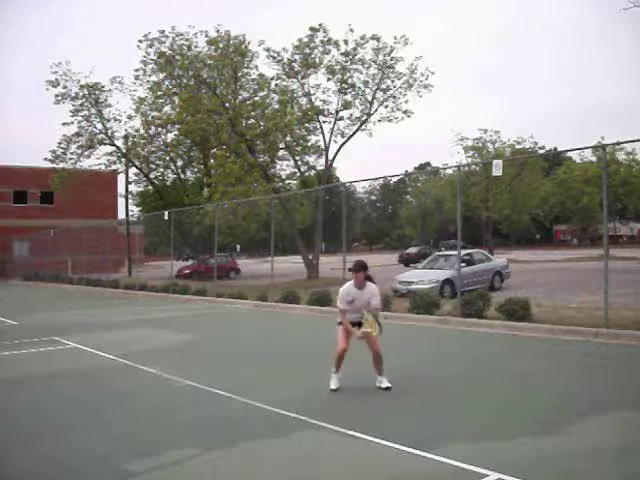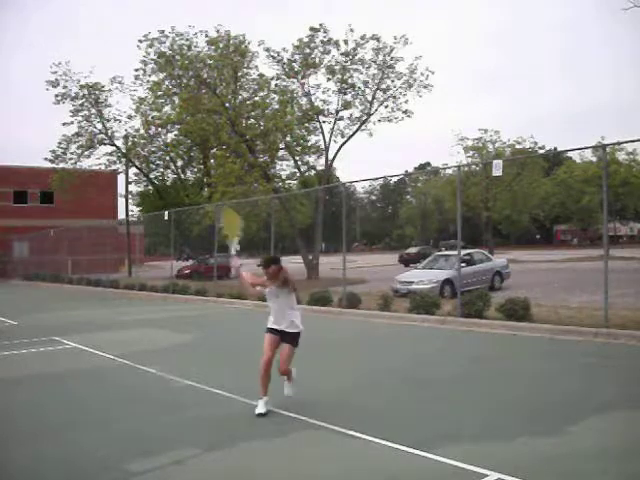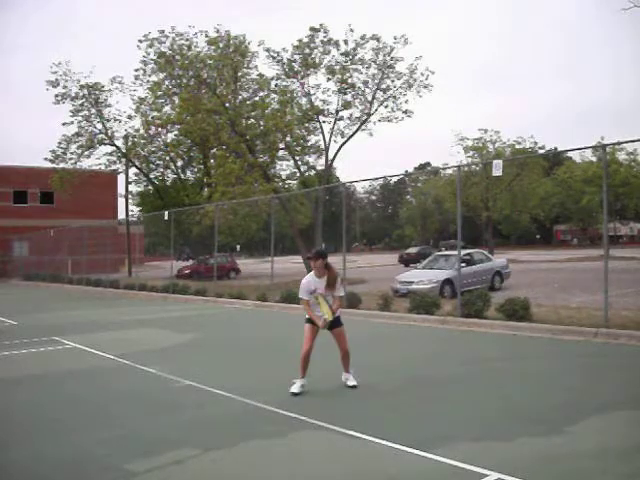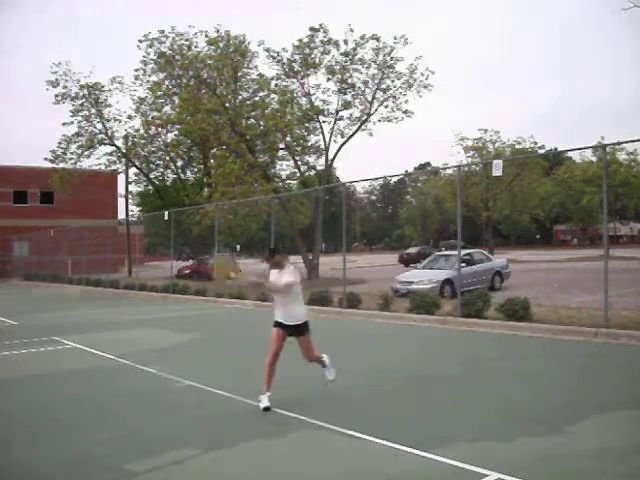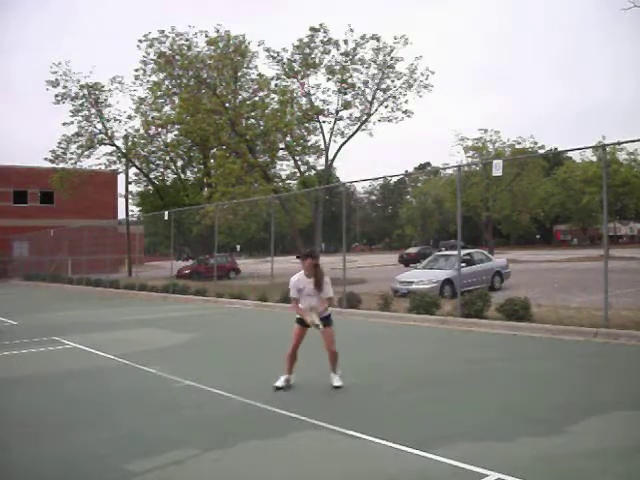
dt=1s
person 1, frame 1
left shoulder: (373, 289)
right shoulder: (345, 290)
left elbow: (376, 312)
right elbow: (343, 314)
right wrist: (354, 332)
right hip: (347, 321)
left knee: (376, 350)
right knee: (342, 349)
left ankle: (380, 378)
right ankle: (336, 374)
person 1, frame 2
left shoulder: (281, 282)
right shoulder: (267, 281)
left elbow: (251, 282)
right elbow: (253, 290)
left wrist: (239, 270)
left hip: (291, 328)
right hip: (275, 325)
left knee: (282, 370)
right knee: (266, 361)
left ankle: (289, 378)
right ankle: (263, 400)
person 1, frame 3
left shoulder: (334, 279)
right shoulder: (306, 281)
left elbow: (338, 302)
right elbow: (306, 305)
left wrist: (328, 317)
right wrist: (317, 321)
left hip: (333, 317)
right hip: (313, 317)
left knee: (344, 349)
right knee: (306, 350)
left ankle: (347, 375)
right ankle: (300, 381)
person 1, frame 4
left shoulder: (292, 271)
right shoulder: (273, 273)
left elbow: (280, 288)
right elbow: (273, 292)
left hip: (298, 320)
right hip: (281, 321)
left knee: (310, 356)
right knee: (272, 356)
left ankle: (323, 360)
right ankle: (265, 395)
person 1, frame 5
left shoulder: (323, 279)
right shoulder: (295, 279)
left elbow: (328, 302)
right elbow: (294, 304)
left wrist: (317, 312)
right wrist: (306, 316)
left hip: (322, 316)
right hip: (303, 316)
left knee: (332, 349)
right knee: (292, 349)
left ankle: (335, 374)
right ankle: (287, 377)
